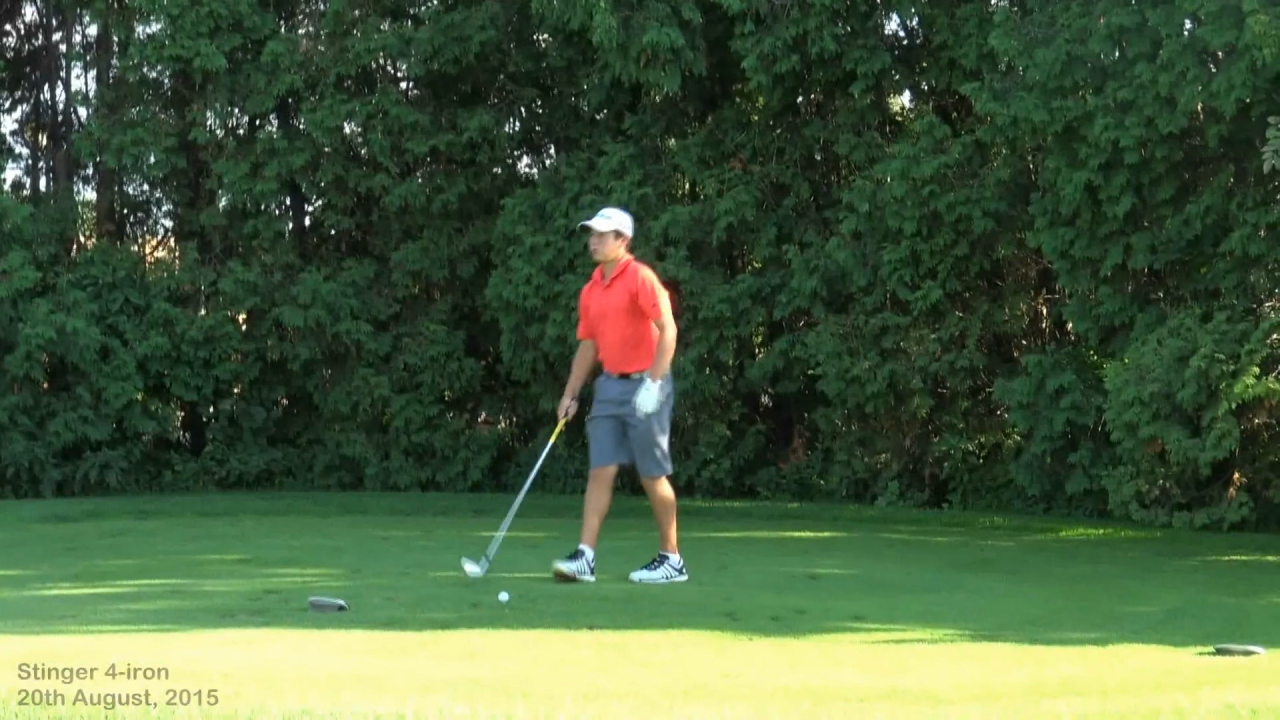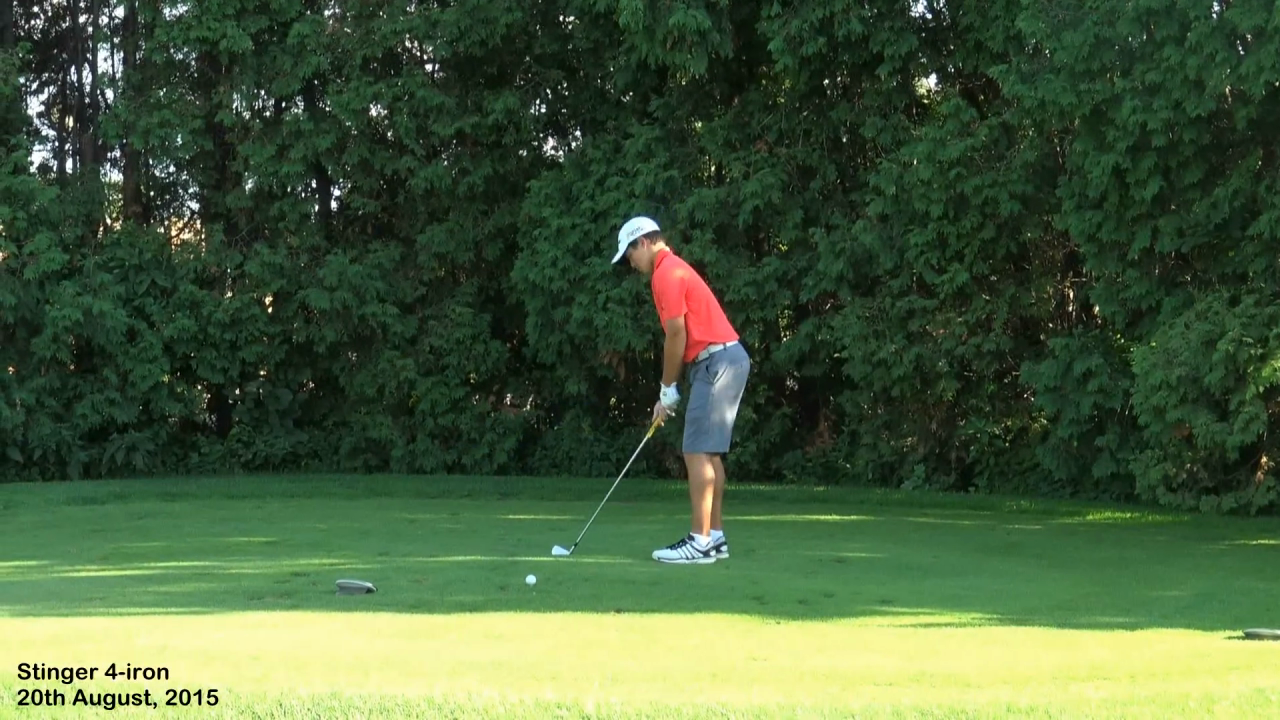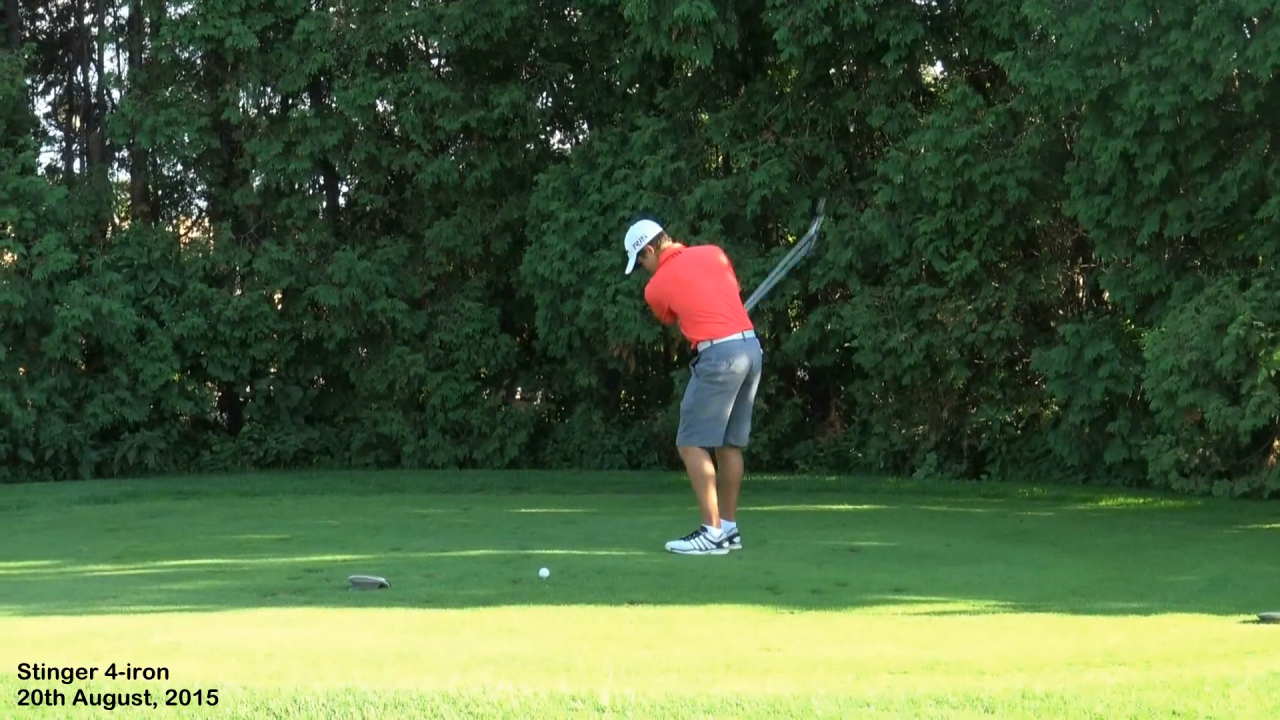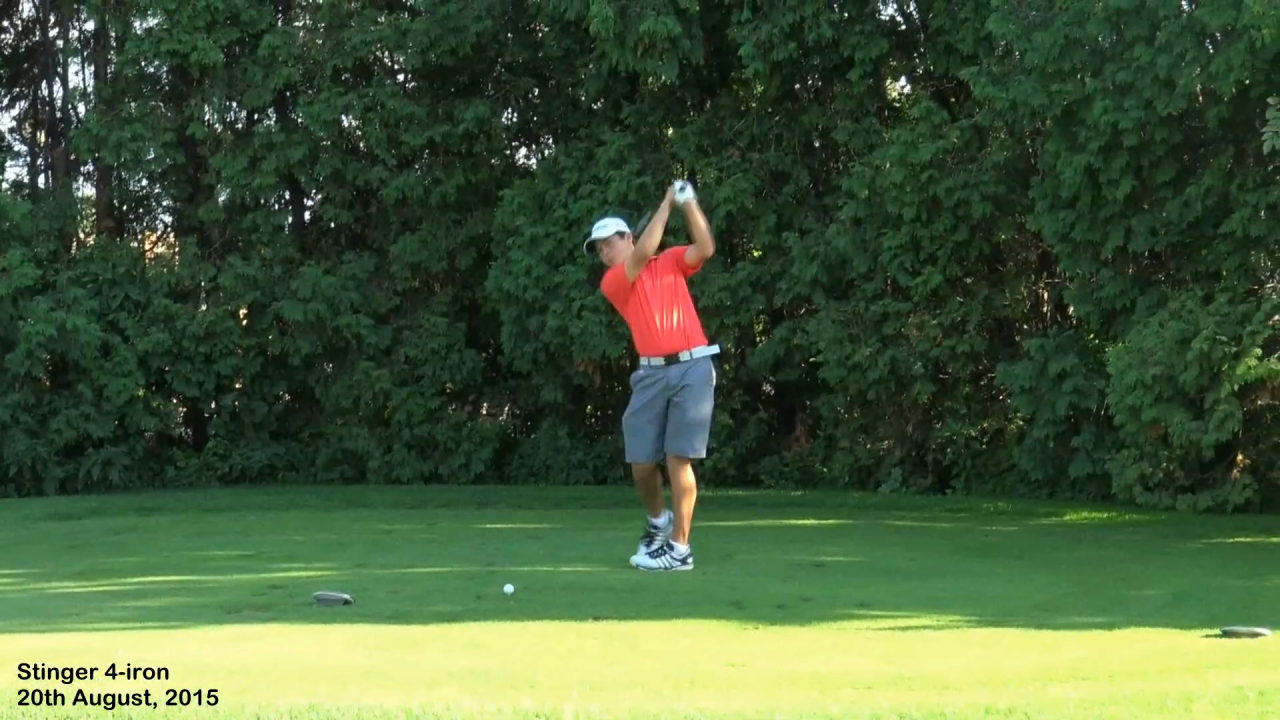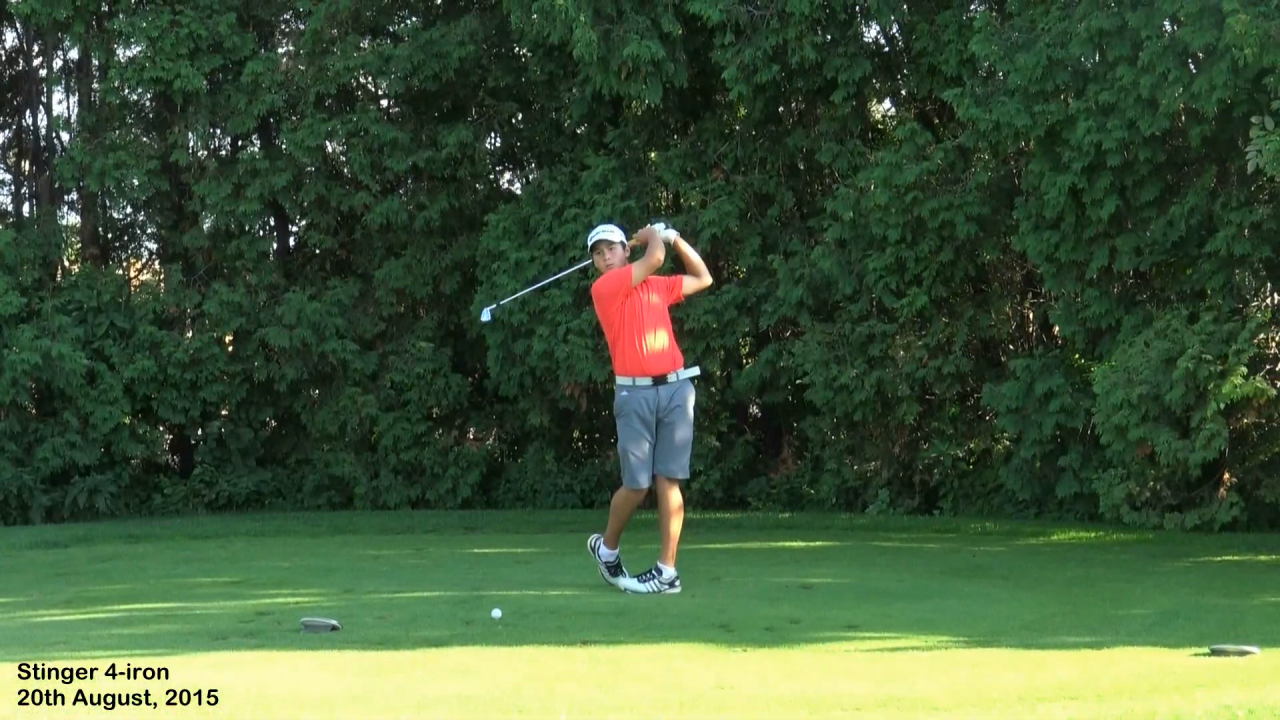
dt=1s
person 1, frame 1
left shoulder: (641, 278)
right shoulder: (589, 291)
left elbow: (668, 331)
right elbow: (587, 346)
left wrist: (652, 384)
right wrist: (570, 395)
left hip: (646, 388)
right hip: (610, 387)
left knee: (653, 474)
right knee: (600, 471)
left ankle: (671, 559)
right ankle: (585, 556)
person 1, frame 2
left shoulder: (666, 273)
right shoulder: (673, 270)
left elbow: (677, 336)
right elbow: (684, 337)
left wrist: (667, 388)
right wrist: (667, 393)
left hip: (718, 363)
right hip: (723, 361)
left knee: (697, 451)
right knee: (709, 452)
left ankle: (699, 542)
right ankle: (714, 536)
person 1, frame 3
left shoulder: (655, 288)
right shoulder: (711, 253)
left hip: (719, 355)
right hip: (750, 348)
left knee: (692, 444)
right knee: (729, 444)
left ankle: (712, 533)
right ankle: (727, 526)
person 1, frame 4
left shoulder: (672, 261)
right shoulder: (612, 282)
left elbow: (705, 249)
right elbow: (644, 252)
left wrist: (688, 202)
right wrist: (667, 204)
left hip: (693, 367)
right hip: (652, 372)
left knee: (679, 458)
right knee: (640, 458)
left ankle: (679, 548)
right ankle: (659, 516)
person 1, frame 5
left shoulder: (657, 285)
right shoulder: (603, 288)
left elbow: (703, 279)
right elbow: (655, 258)
left wrist: (673, 237)
right wrist: (653, 236)
left hip: (675, 388)
right hip: (634, 393)
left knee: (668, 480)
right knee: (636, 484)
left ankle: (667, 570)
right ankle: (606, 547)
